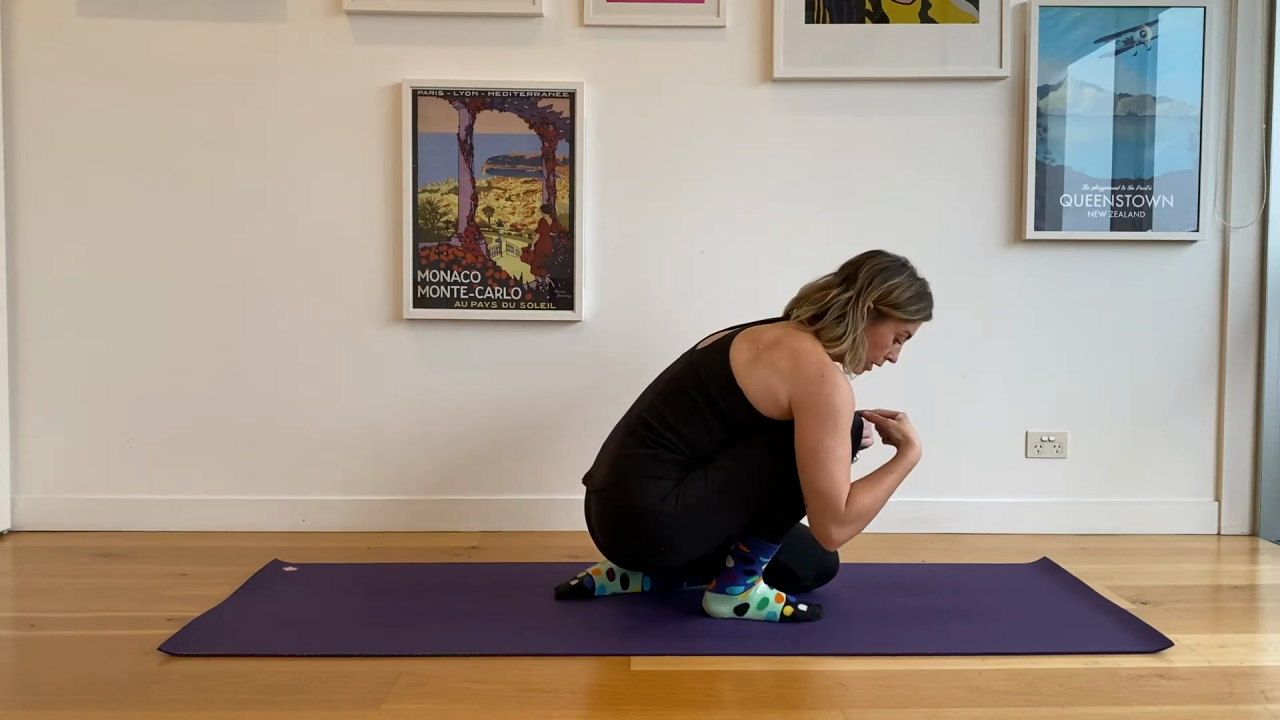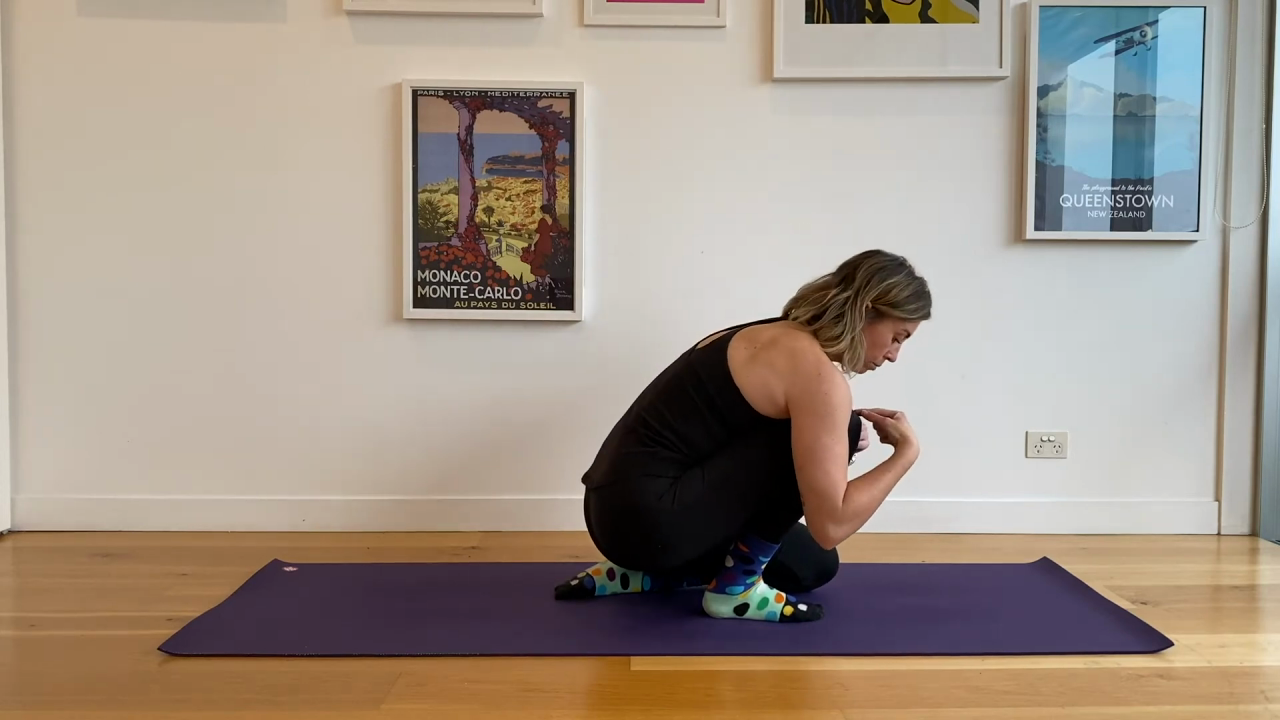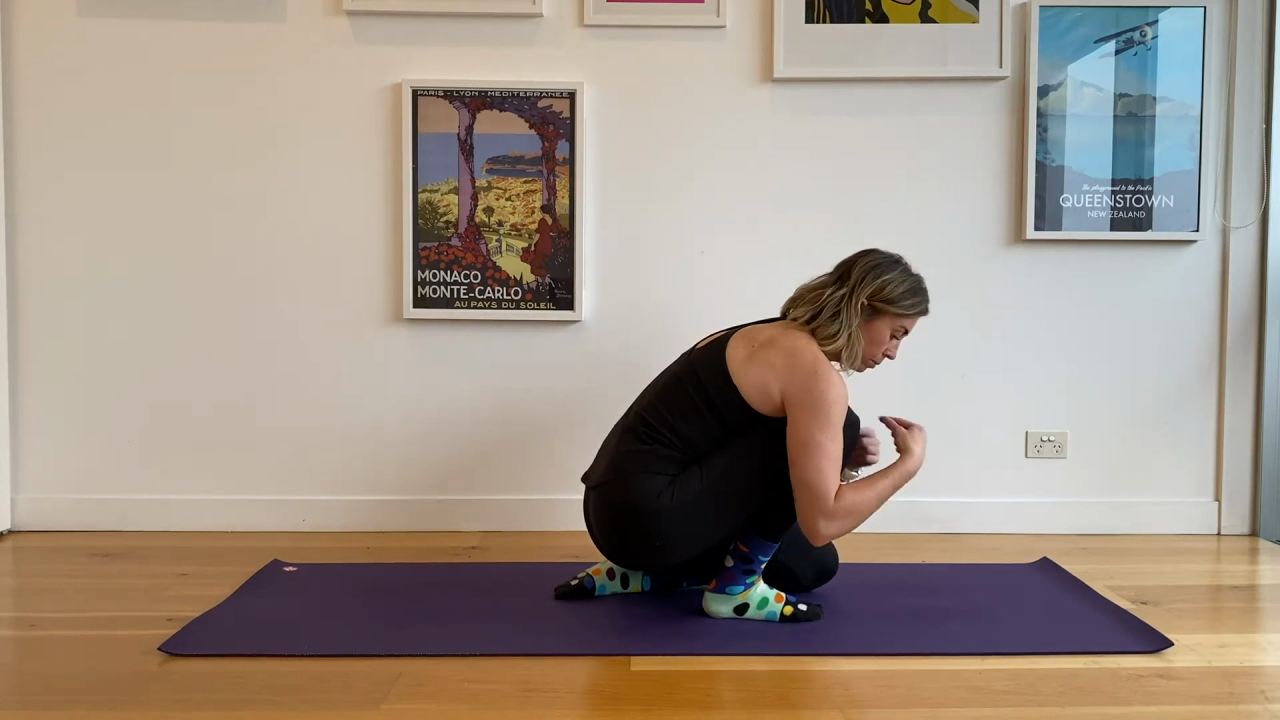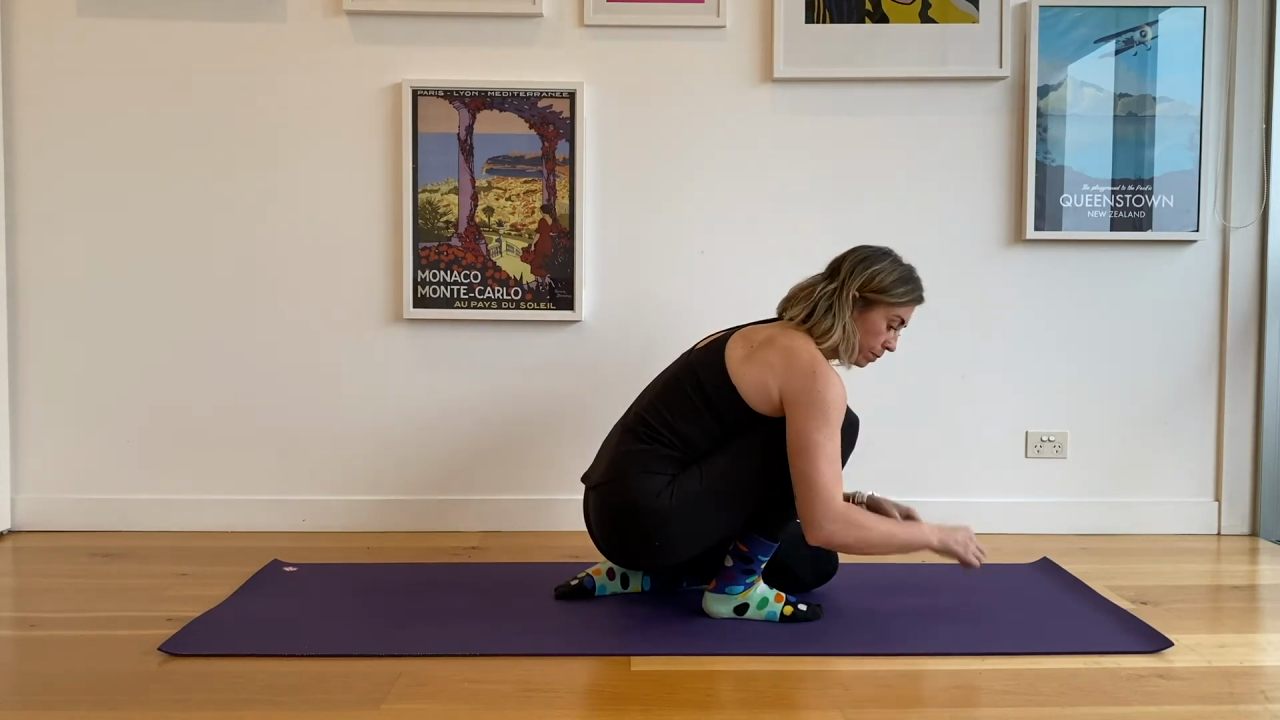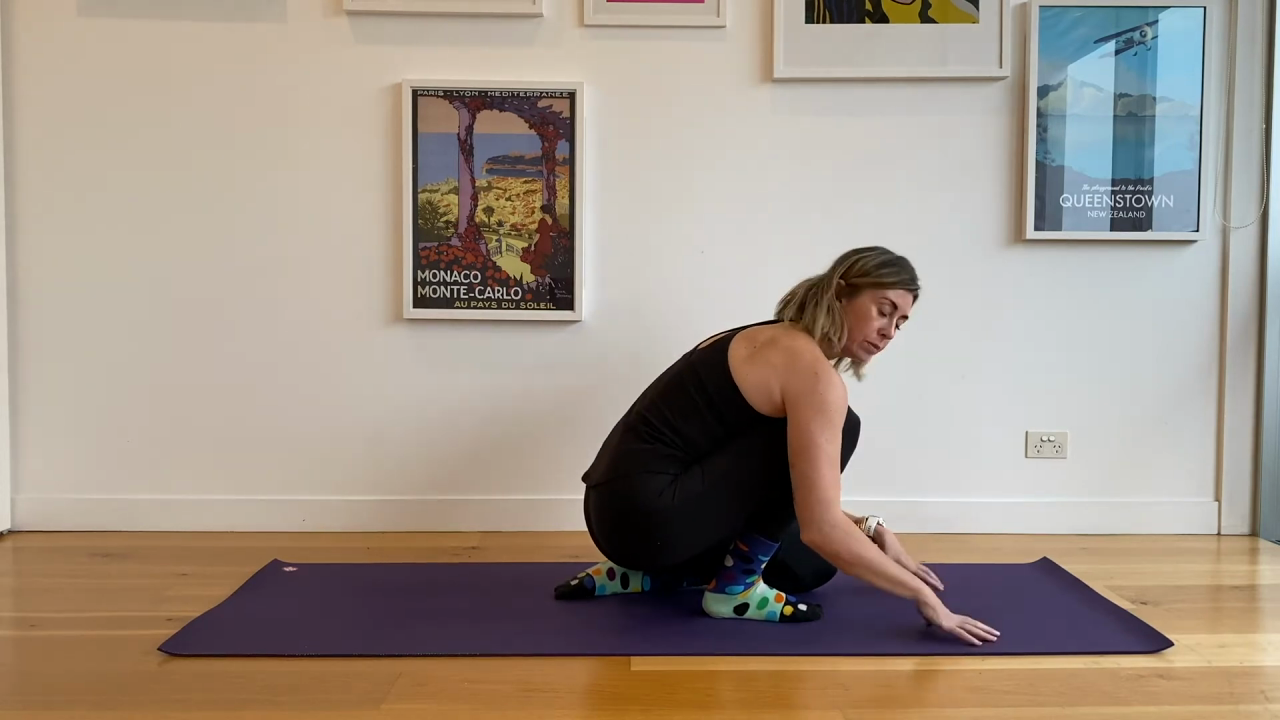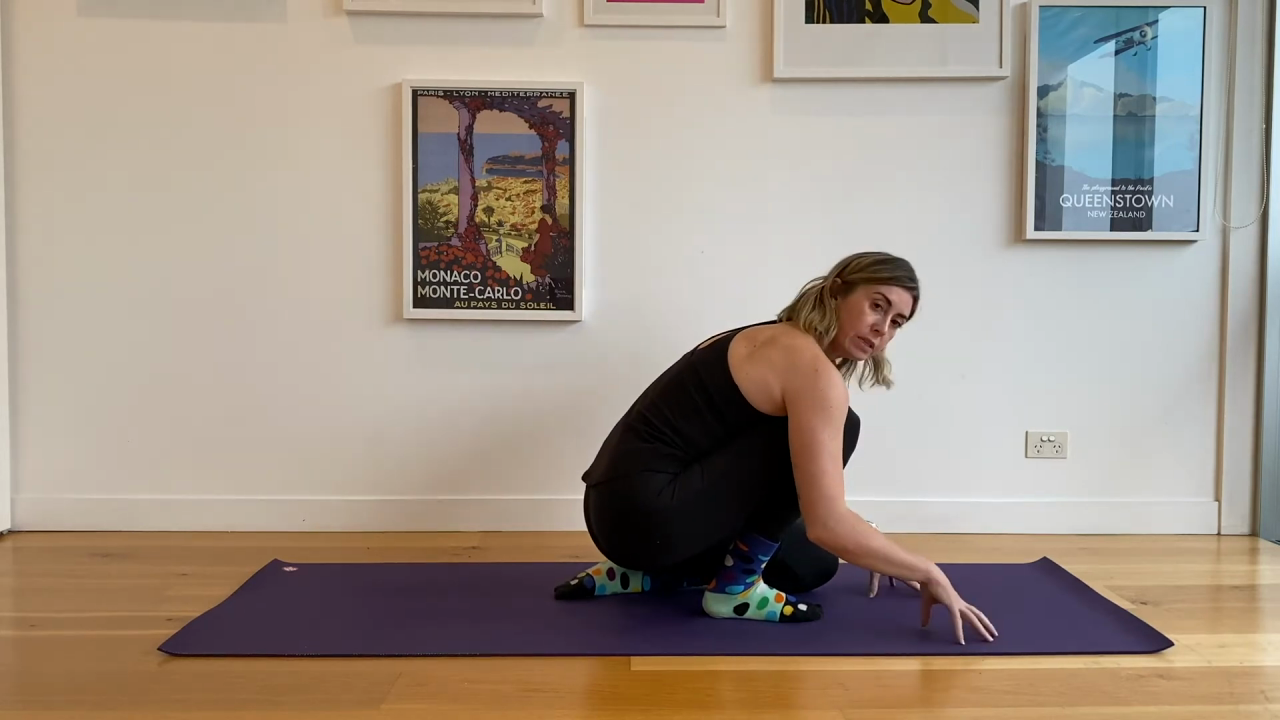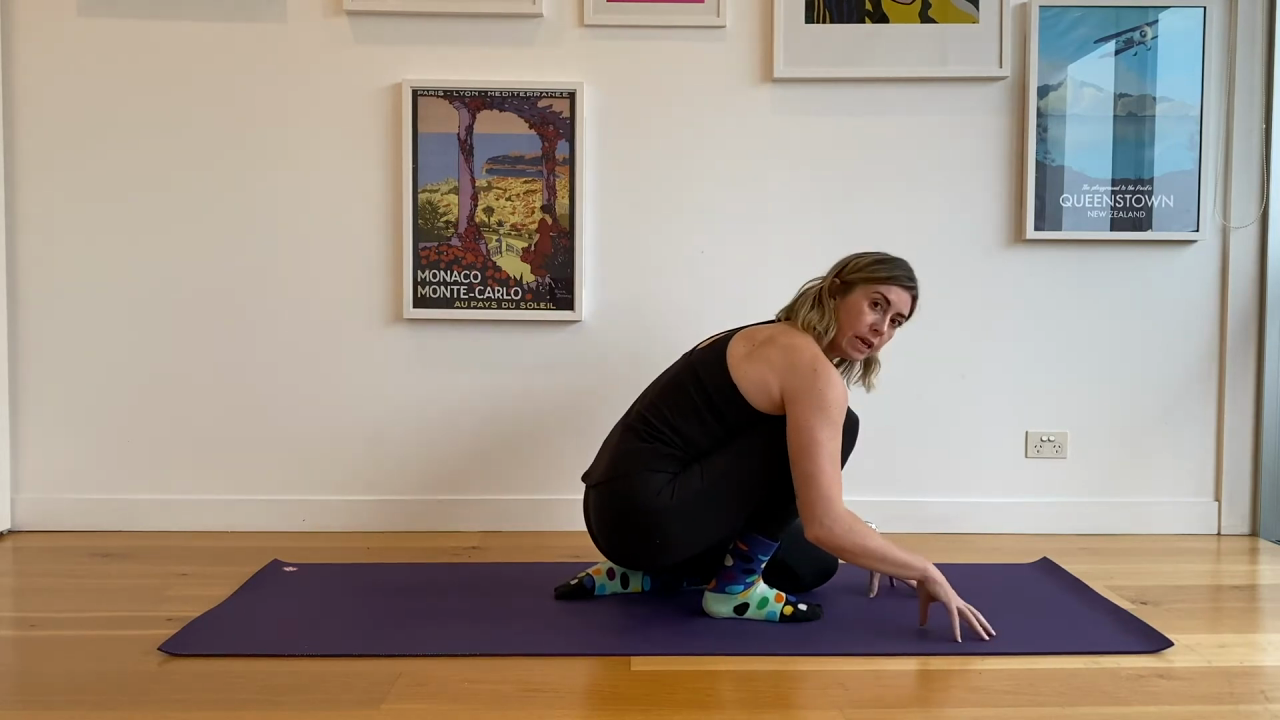
dt=0.2s
person 1, frame 1
left shoulder: (774, 338)
right shoulder: (820, 375)
right elbow: (833, 526)
left wrist: (840, 441)
right wrist: (909, 452)
right hip: (648, 517)
left knee: (813, 566)
left ankle: (640, 576)
right ankle: (736, 586)
person 1, frame 2
left shoulder: (774, 339)
right shoulder: (817, 374)
right elbow: (830, 524)
left wrist: (834, 446)
right wrist: (906, 451)
right hip: (647, 516)
left knee: (813, 566)
right knee: (843, 431)
left ankle: (641, 574)
right ankle: (735, 585)
person 1, frame 3
left shoulder: (775, 340)
right shoulder: (814, 373)
right elbow: (822, 521)
left wrist: (843, 463)
right wrist: (910, 461)
left hip: (626, 505)
right hip: (645, 515)
left knee: (812, 567)
right knee: (836, 454)
left ankle: (637, 576)
right ankle: (735, 586)
person 1, frame 4
left shoulder: (776, 341)
right shoulder: (811, 372)
left elbow: (791, 481)
right elbow: (824, 525)
left wrist: (864, 502)
right wrist: (936, 536)
left hip: (628, 505)
right hip: (646, 515)
left knee: (812, 565)
left ankle: (638, 575)
right ankle: (735, 585)
person 1, frame 5
left shoulder: (776, 343)
right shoulder: (813, 372)
right elbow: (820, 529)
left wrist: (870, 530)
right wrist: (925, 598)
left hip: (628, 504)
right hip: (646, 514)
left knee: (809, 567)
right knee: (837, 429)
left ankle: (641, 575)
right ankle: (734, 586)
person 1, frame 6
left shoulder: (779, 344)
right shoulder: (813, 369)
right elbow: (826, 523)
left wrist: (876, 545)
right wrist: (930, 574)
left hip: (626, 504)
right hip: (645, 513)
left knee: (811, 565)
right knee: (835, 432)
left ankle: (640, 575)
right ankle: (736, 586)
person 1, frame 7
left shoulder: (778, 344)
right shoulder: (811, 368)
left elbow: (807, 499)
right elbow: (823, 523)
left wrist: (879, 551)
right wrist: (925, 572)
left hip: (629, 504)
right hip: (646, 513)
left knee: (812, 565)
right knee: (836, 429)
left ankle: (639, 576)
right ankle: (736, 586)
